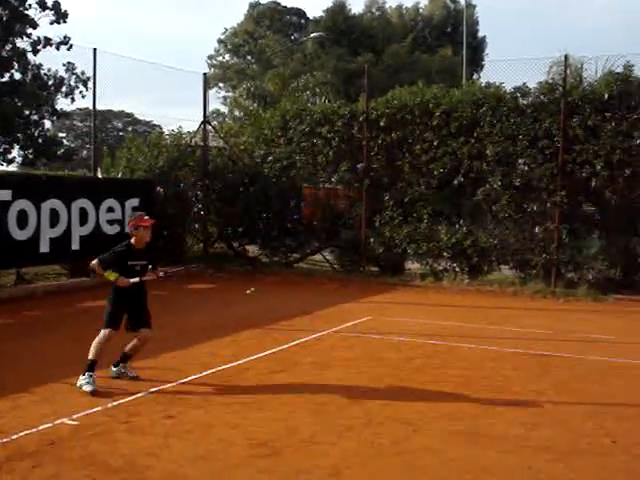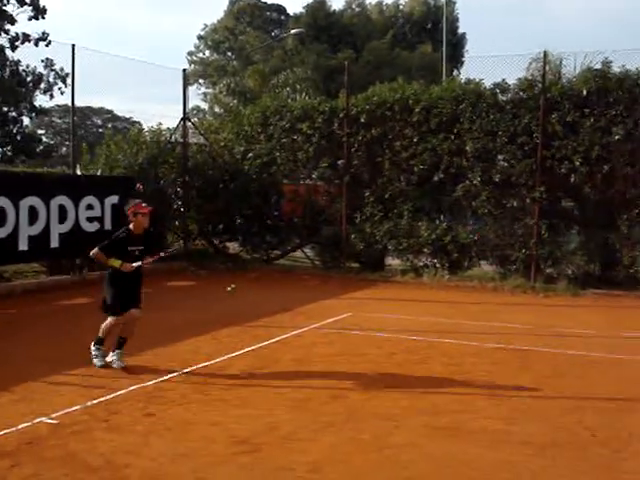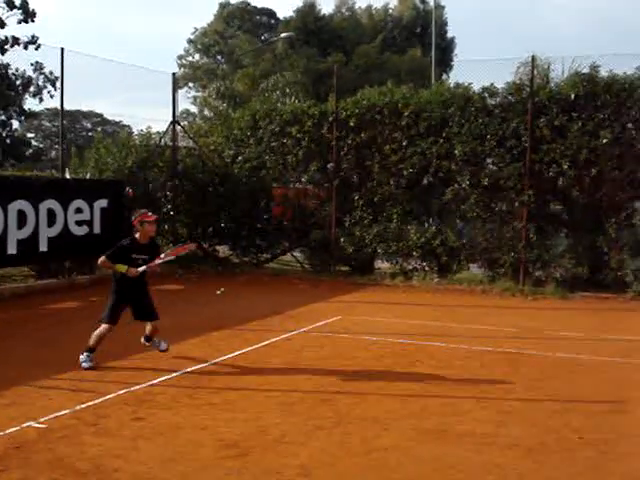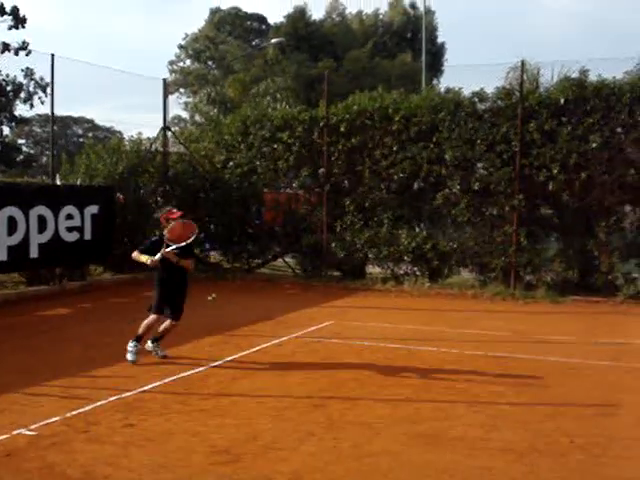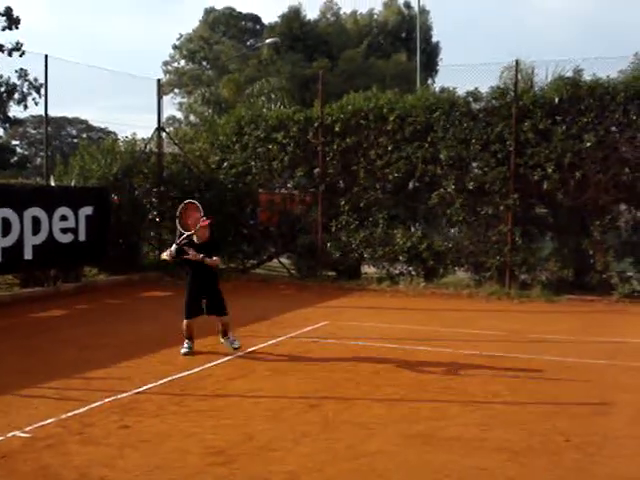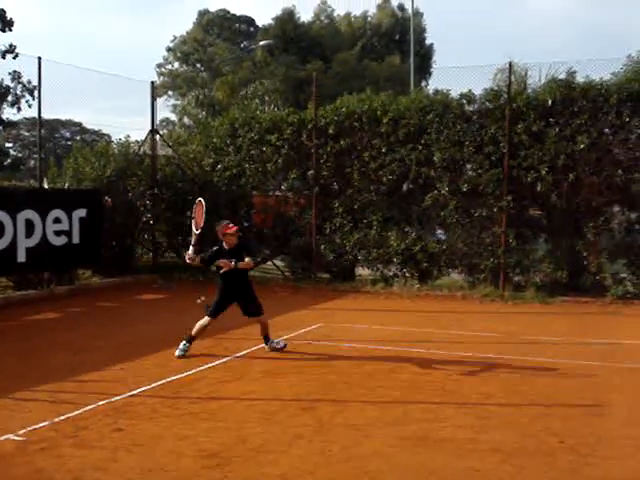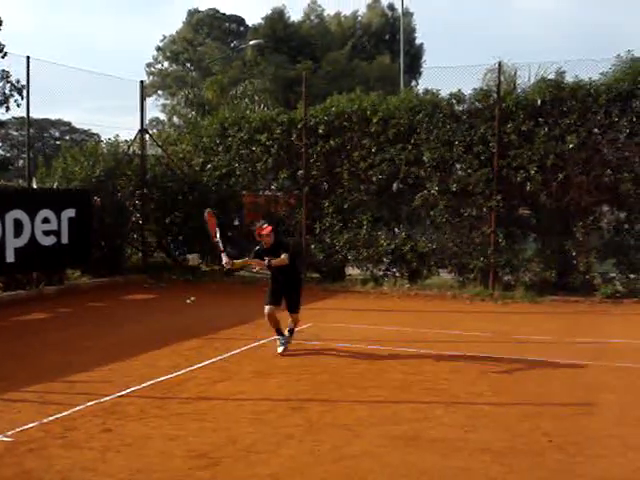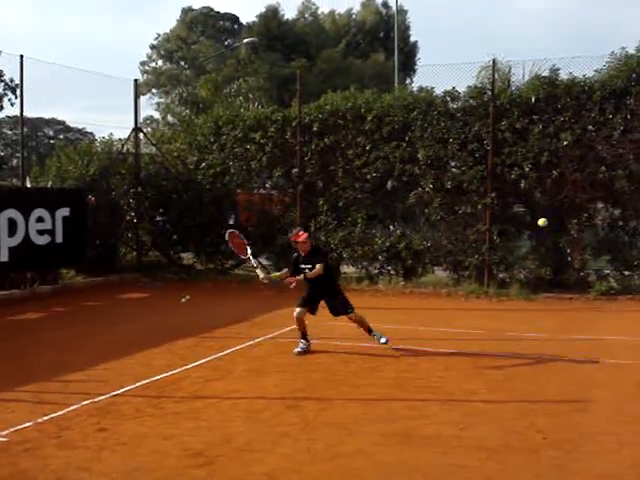
dt=0.2s
person 1, frame 1
left shoulder: (150, 251)
right shoulder: (120, 251)
left elbow: (154, 271)
right elbow: (95, 264)
left wrist: (152, 275)
right wrist: (115, 278)
left hip: (138, 296)
right hip: (119, 295)
left knee: (145, 334)
right knee: (108, 333)
left ankle: (120, 365)
right ankle: (87, 375)
person 1, frame 2
left shoulder: (147, 236)
right shoulder: (121, 237)
left elbow: (148, 255)
right elbow: (95, 254)
left wrist: (147, 259)
right wrist: (117, 264)
left hip: (134, 280)
right hip: (116, 281)
left knee: (134, 315)
right knee: (114, 319)
left ankle: (116, 352)
right ankle: (97, 346)
person 1, frame 3
left shoulder: (153, 245)
right shoulder: (126, 246)
right elbow: (101, 262)
right wrist: (123, 269)
left hip: (140, 289)
right hip: (122, 289)
left knee: (154, 323)
right knee: (107, 326)
left ankle: (149, 339)
right ankle: (87, 354)
person 1, frame 4
right shoulder: (156, 241)
left elbow: (190, 266)
right elbow: (135, 254)
left wrist: (174, 258)
right wrist: (147, 259)
left hip: (180, 285)
right hip: (163, 283)
left knee: (173, 321)
right knee: (156, 316)
left ankle: (153, 343)
right ankle: (134, 343)
person 1, frame 5
left shoulder: (212, 243)
right shoulder: (185, 245)
left elbow: (217, 262)
right elbow: (165, 255)
left wrist: (200, 257)
right wrist: (167, 254)
left hip: (211, 285)
right hip: (194, 287)
left knee: (223, 318)
right knee: (188, 320)
left ankle: (225, 336)
right ankle: (189, 341)
person 1, frame 6
left shoulder: (243, 247)
right shoulder: (216, 252)
left elbow: (249, 263)
right elbow: (197, 261)
left wrist: (233, 264)
right wrist: (191, 257)
left hip: (244, 288)
right hip: (227, 289)
left knee: (261, 318)
right knee: (208, 320)
left ankle: (268, 342)
right ankle: (186, 343)
person 1, frame 7
left shoulder: (282, 244)
right shoulder: (259, 250)
left elbow: (285, 260)
right elbow: (251, 262)
left wrist: (267, 263)
right wrist: (229, 262)
left hip: (293, 282)
right hip: (276, 281)
left knee: (294, 316)
right knee: (269, 311)
left ankle: (289, 334)
right ankle: (281, 337)
person 1, frame 8
left shoulder: (318, 251)
right shoulder: (297, 258)
left elbow: (320, 270)
right elbow: (289, 273)
left wrist: (299, 277)
right wrist: (273, 276)
left hip: (330, 288)
right hip: (313, 289)
left knee: (352, 315)
right knee: (298, 314)
left ankle: (373, 333)
right ankle: (304, 341)
